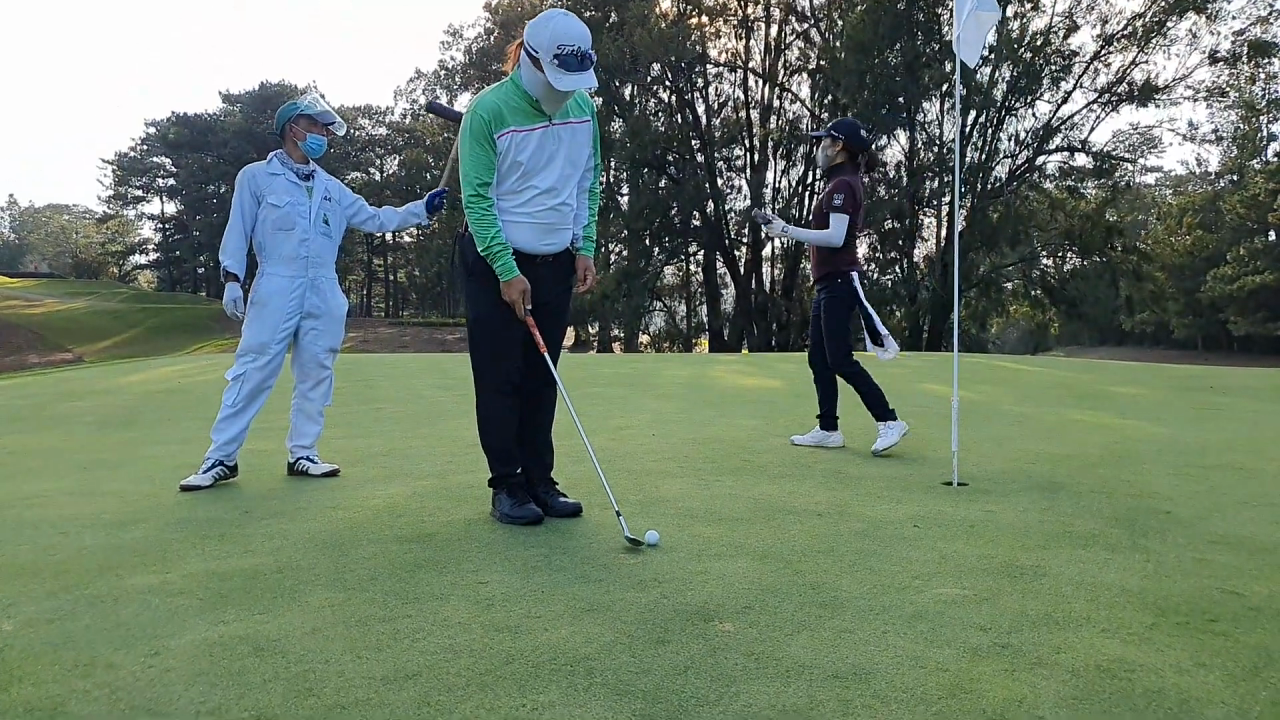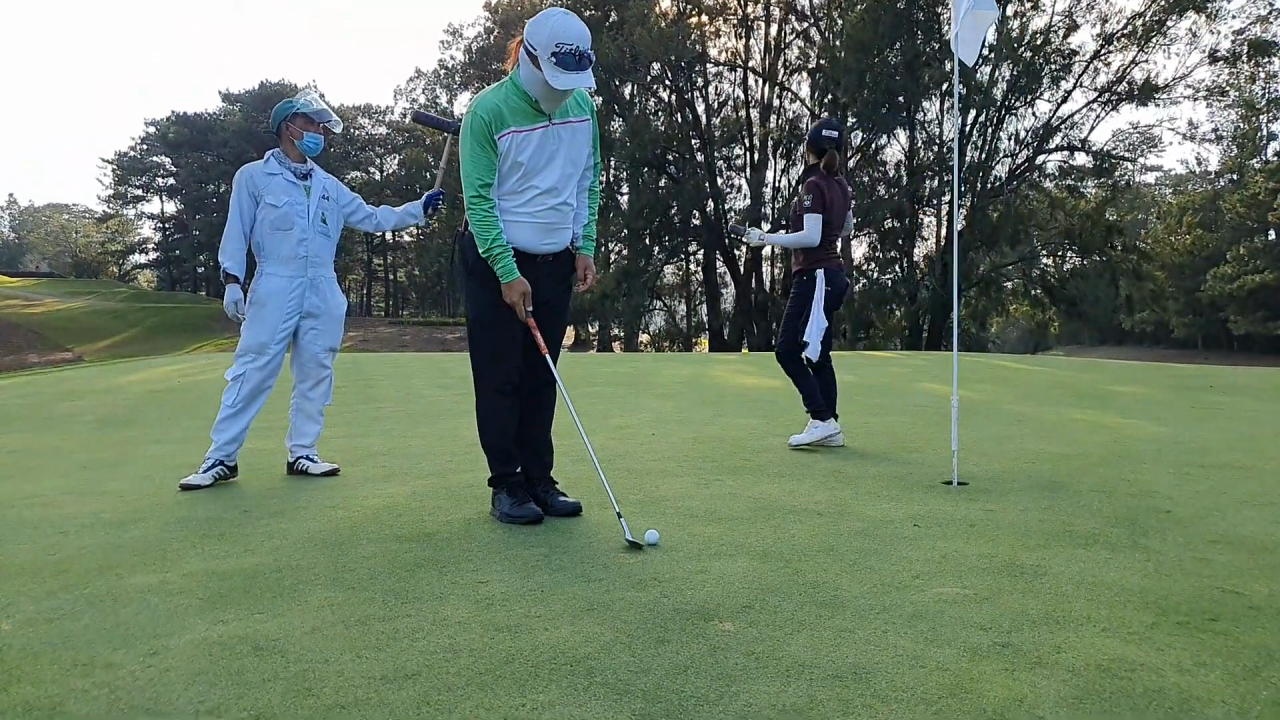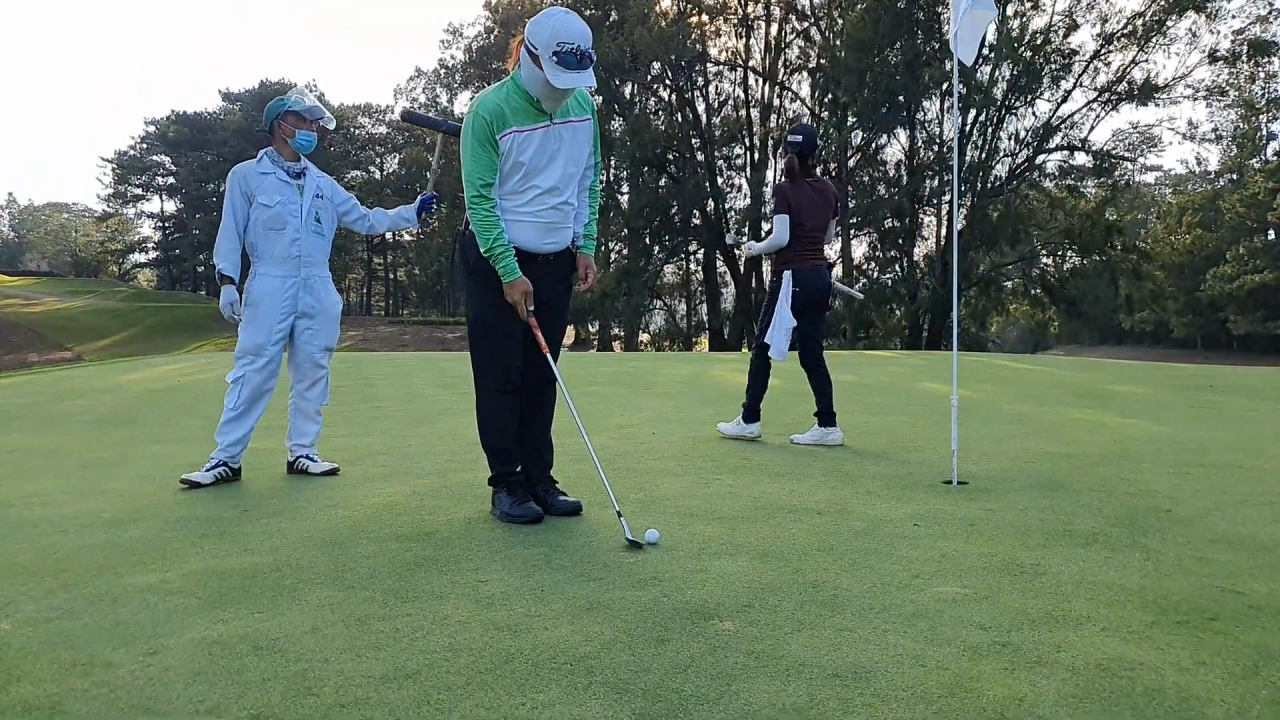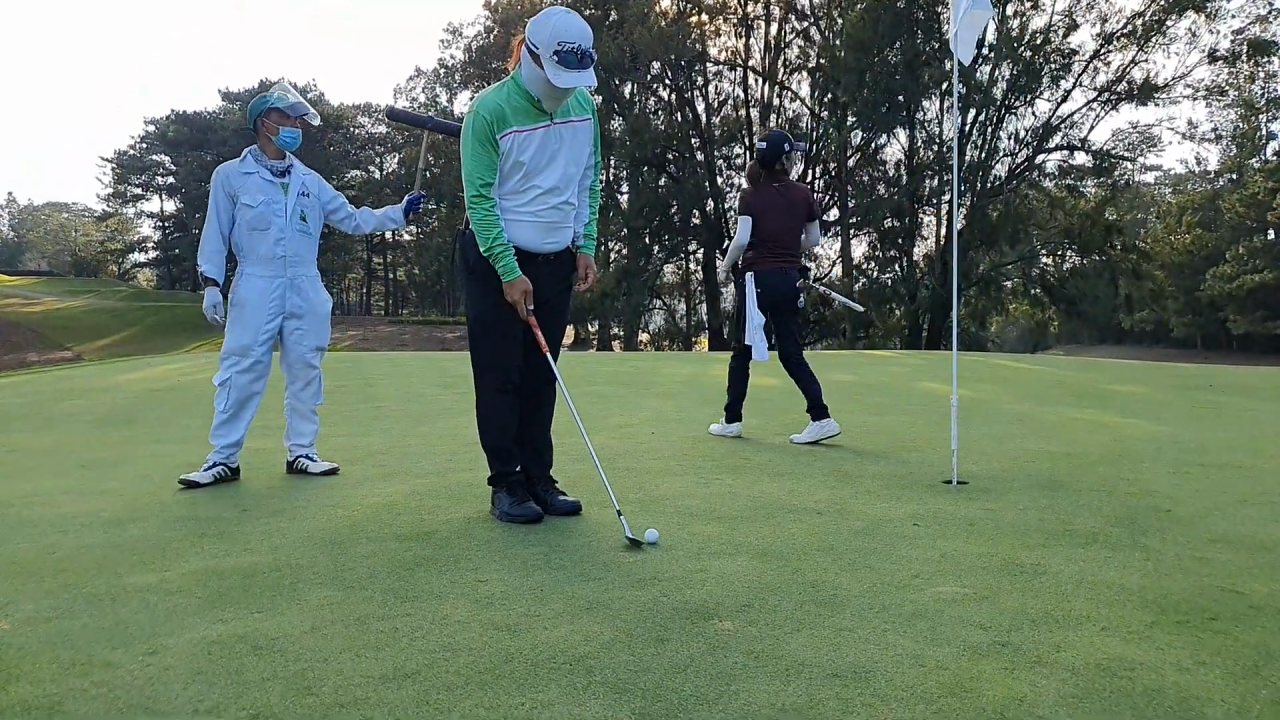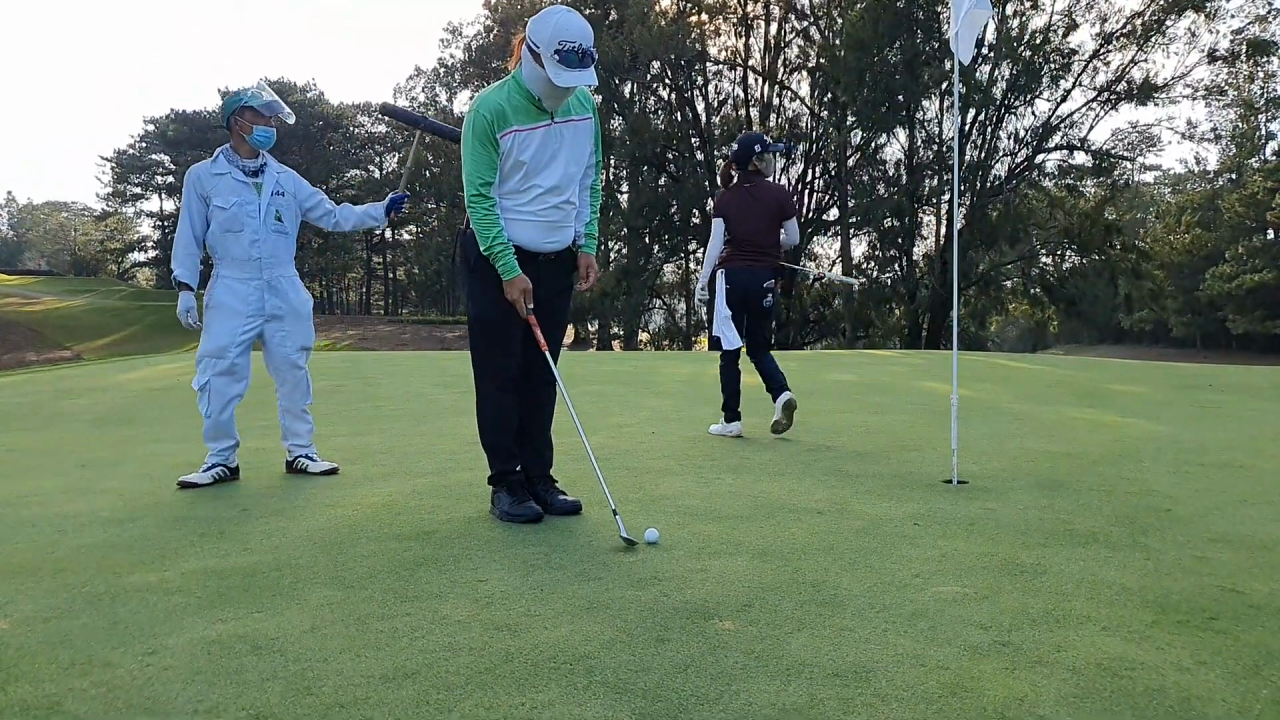
dt=0.2s
person 1, frame 1
left shoulder: (582, 106)
right shoulder: (488, 109)
left elbow: (589, 181)
right elbow: (477, 196)
left wrist: (585, 247)
right wrist: (507, 271)
left hip: (555, 261)
right hip: (496, 262)
left knee: (541, 377)
right knee: (499, 377)
left ankle: (538, 481)
right ankle: (506, 486)
person 1, frame 2
left shoulder: (582, 106)
right shoulder: (488, 109)
left elbow: (589, 180)
right elbow: (479, 198)
left wrist: (585, 246)
right wrist: (507, 272)
left hip: (555, 261)
right hip: (495, 261)
left knee: (541, 377)
right knee: (500, 377)
left ankle: (538, 480)
right ankle: (506, 486)
person 1, frame 3
left shoulder: (583, 105)
right shoulder: (490, 109)
left elbow: (589, 180)
right elbow: (480, 198)
left wrist: (585, 246)
right wrist: (509, 272)
left hip: (556, 259)
right hip: (496, 260)
left knee: (541, 376)
right knee: (500, 376)
left ankle: (538, 479)
right ankle: (506, 485)
person 1, frame 4
left shoulder: (583, 105)
right shoulder: (491, 109)
left elbow: (589, 180)
right elbow: (480, 197)
left wrist: (585, 245)
right wrist: (509, 271)
left hip: (556, 260)
right hip: (496, 259)
left knee: (541, 375)
right knee: (499, 376)
left ankle: (538, 479)
right ankle: (506, 485)
person 1, frame 5
left shoulder: (583, 104)
right shoulder: (491, 108)
left elbow: (589, 179)
right elbow: (480, 197)
left wrist: (586, 244)
right wrist: (510, 271)
left hip: (556, 259)
right hip: (497, 259)
left knee: (541, 375)
right knee: (500, 375)
left ankle: (537, 478)
right ankle: (505, 484)
person 2, frame 1
left shoulder: (331, 186)
right shoulder: (256, 176)
left elbow: (374, 219)
right elbow: (238, 232)
left wrist: (421, 209)
right wrist: (232, 279)
left hip: (324, 291)
right hip: (275, 287)
left knee: (316, 372)
right knee: (253, 369)
left ankle: (302, 453)
right ankle: (221, 458)
person 2, frame 2
left shoulder: (329, 185)
right shoulder: (253, 176)
left elbow: (371, 218)
right elbow: (237, 232)
left wrist: (419, 209)
right wrist: (232, 281)
left hip: (323, 291)
right hip: (274, 287)
left knee: (315, 372)
right knee: (253, 370)
left ankle: (302, 453)
right ankle: (222, 457)
person 2, frame 3
left shoulder: (323, 183)
right shoulder: (246, 175)
left elbow: (365, 220)
right elbow: (231, 233)
left wrist: (412, 212)
right wrist: (228, 282)
left hip: (317, 290)
right hip: (269, 288)
left knee: (312, 372)
right knee: (254, 371)
left ankle: (302, 452)
right ankle: (226, 458)
person 2, frame 4
left shoulder: (310, 180)
right shoulder: (230, 175)
left elbow: (353, 219)
right elbow: (215, 233)
left wrist: (399, 212)
right wrist: (211, 284)
left hip: (306, 289)
right hip: (255, 288)
left knee: (305, 371)
right knee: (242, 371)
left ankle: (302, 452)
right ankle: (224, 458)
person 2, frame 5
left shoulder: (286, 178)
right shoulder: (202, 176)
left elbow: (332, 216)
right elbow: (188, 237)
left wrist: (381, 210)
right wrist: (185, 288)
left hip: (285, 290)
right hip: (231, 291)
left knee: (294, 372)
right knee: (219, 374)
left ankle: (301, 452)
right ankle: (222, 459)
person 3, frame 1
left shoulder: (841, 185)
right shoulder: (845, 182)
left elbow: (835, 237)
left wrist: (787, 230)
left hip: (840, 280)
right hip: (833, 280)
left knee: (840, 359)
right knee: (818, 357)
left ankle: (889, 421)
right ankle: (828, 429)
person 3, frame 2
left shoulder: (813, 185)
right shoulder: (841, 185)
left elbow: (811, 238)
right elbow: (846, 229)
left wrist: (766, 238)
left hip: (815, 277)
right hip: (833, 276)
left knee: (788, 351)
right knee: (816, 353)
left ankle: (824, 419)
right ankle: (826, 425)
person 3, frame 3
left shoulder: (785, 189)
right shoulder: (828, 189)
left elbow: (781, 238)
left wrist: (754, 249)
left hip: (791, 278)
right hip: (819, 276)
left knee: (764, 349)
right knee: (812, 353)
left ankle: (749, 421)
right ankle: (827, 426)
person 3, frame 4
left shoulder: (750, 195)
right shoulder: (804, 194)
left elbow: (741, 240)
right elbow: (813, 240)
left wrist: (723, 270)
left hip: (758, 279)
right hip: (790, 280)
left knee: (743, 352)
right knee: (792, 353)
left ankle: (731, 421)
right ankle: (822, 420)
person 3, frame 5
left shoulder: (725, 196)
right shoulder: (780, 194)
left elbow: (716, 241)
right elbow: (793, 238)
left wrist: (702, 281)
left hip: (731, 277)
right hip: (763, 279)
left knee: (729, 348)
right knee: (759, 347)
left ankle: (731, 420)
right ankle: (782, 394)
